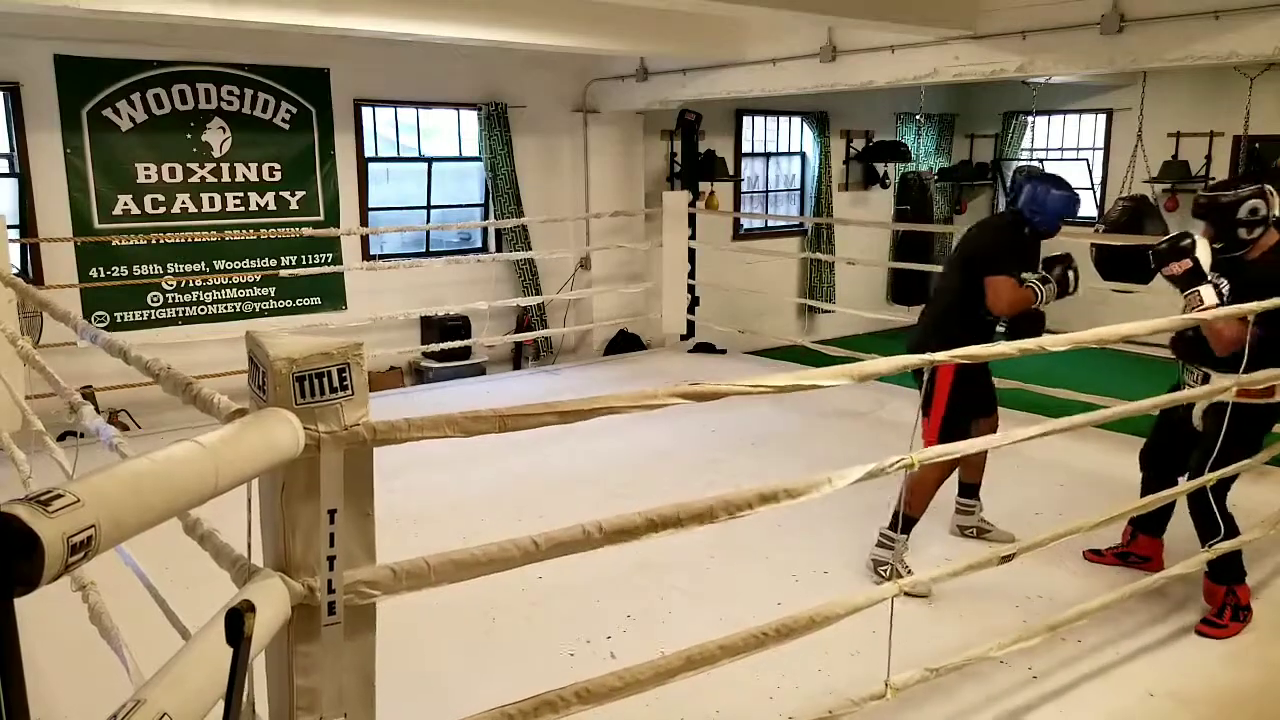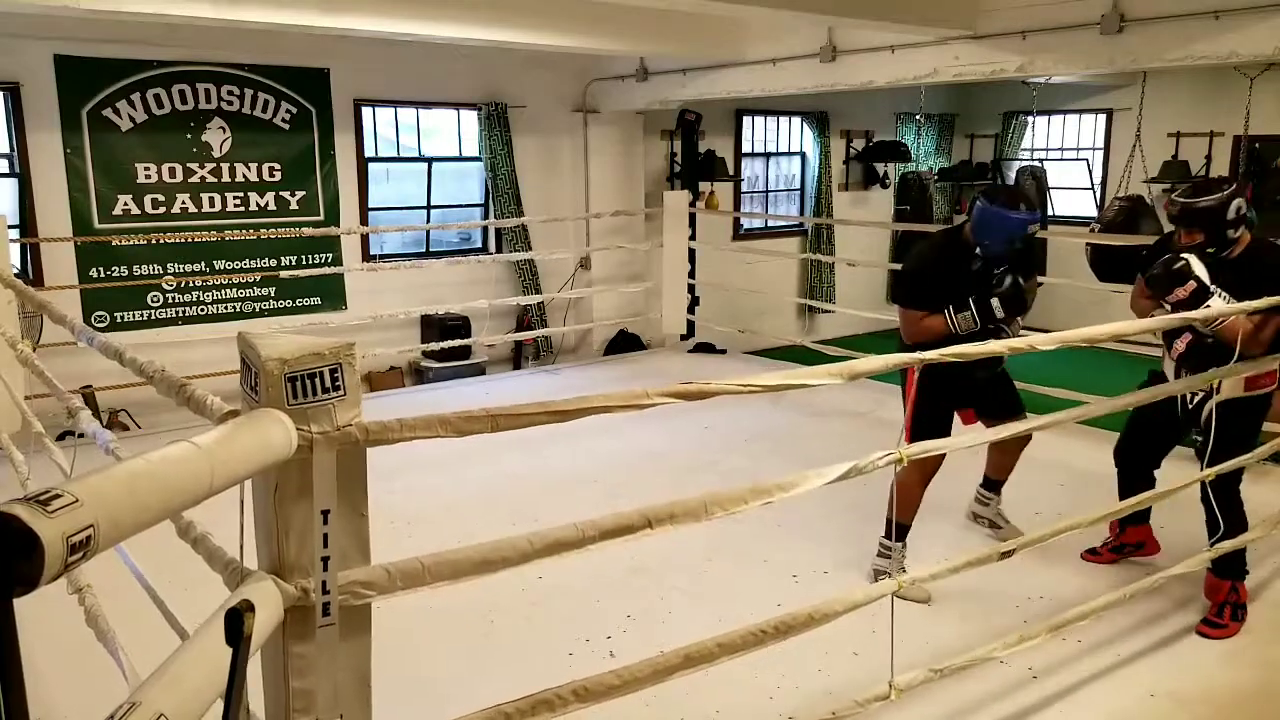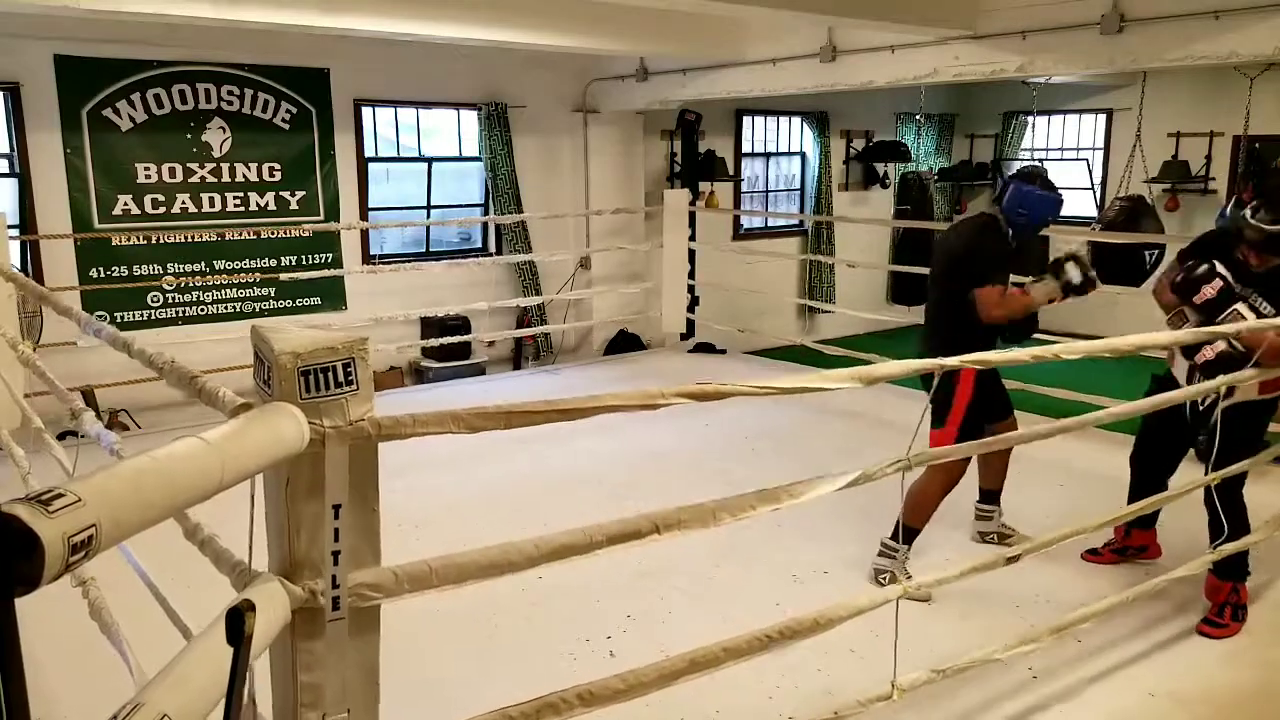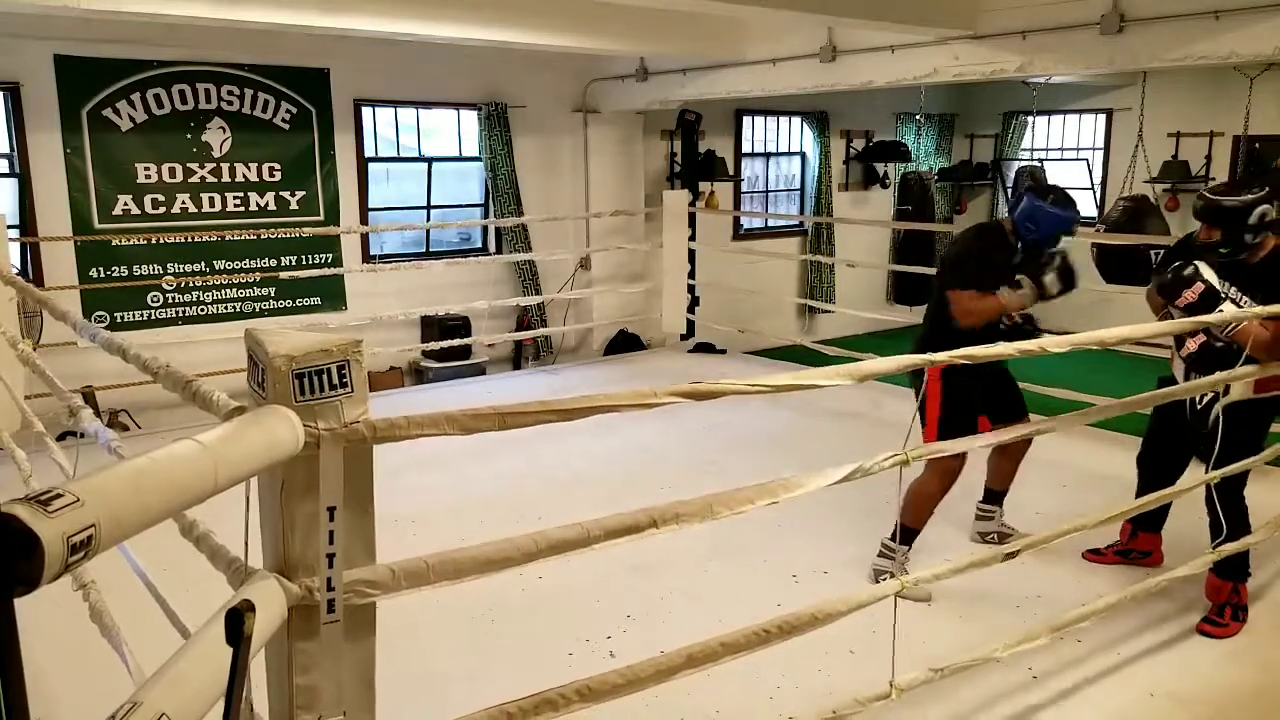
dt=0.5s
person 1, frame 1
right shoulder: (1228, 252)
left elbow: (1227, 343)
left wrist: (1195, 281)
right wrist: (1186, 328)
right hip: (1200, 383)
left knee: (1205, 490)
right knee: (1158, 460)
left ankle: (1231, 595)
right ankle: (1143, 545)
person 1, frame 2
right shoulder: (1172, 249)
right elbow: (1140, 300)
left wrist: (1202, 297)
right wrist: (1173, 323)
left hip: (1236, 391)
right hip: (1179, 376)
left knee: (1218, 486)
right knee: (1132, 452)
left ankle: (1229, 588)
right ankle: (1132, 533)
person 1, frame 3
right shoulder: (1217, 244)
right elbow: (1164, 289)
left wrist: (1228, 305)
right wrist: (1191, 328)
right hip: (1185, 376)
left knee: (1222, 488)
right knee: (1149, 458)
left ankle: (1230, 590)
right ankle: (1136, 537)
person 1, frame 4
right shoulder: (1195, 248)
right elbow: (1158, 295)
left wrist: (1214, 305)
right wrist: (1184, 330)
left hip: (1243, 396)
right hip: (1189, 378)
left knee: (1222, 489)
right knee: (1155, 463)
left ankle: (1231, 591)
right ankle: (1142, 542)
person 2, frame 1
left shoulder: (1010, 234)
right shoulder: (1000, 236)
right elbow: (1001, 302)
left wrist: (1024, 316)
right wrist: (1052, 284)
left hip: (966, 346)
right hip: (942, 350)
left knee: (984, 426)
right knee: (944, 453)
left ankle: (968, 516)
right ankle: (888, 549)
person 2, frame 2
left shoulder: (1015, 248)
right shoulder: (930, 256)
left elbow: (1025, 290)
right elbow: (912, 332)
left wrist: (1008, 321)
right wrist: (975, 314)
left hip: (981, 355)
right hip: (932, 364)
left knee: (1014, 430)
right knee: (925, 458)
left ankle: (986, 504)
right ankle: (888, 558)
person 2, frame 3
left shoulder: (971, 229)
right shoulder: (989, 239)
right elbow: (994, 309)
left wrist: (1025, 300)
right wrist: (1054, 284)
left hip: (967, 354)
right hip: (956, 361)
left knee: (1003, 431)
right knee: (950, 463)
left ankle: (988, 520)
right ankle: (890, 557)
person 2, frame 4
left shoulder: (1011, 243)
right shoulder: (978, 244)
right elbow: (966, 313)
left wrist: (1009, 310)
right wrist: (1032, 287)
left hip: (981, 356)
right hip: (944, 361)
right knee: (945, 466)
left ankle: (988, 521)
right ankle: (889, 557)
